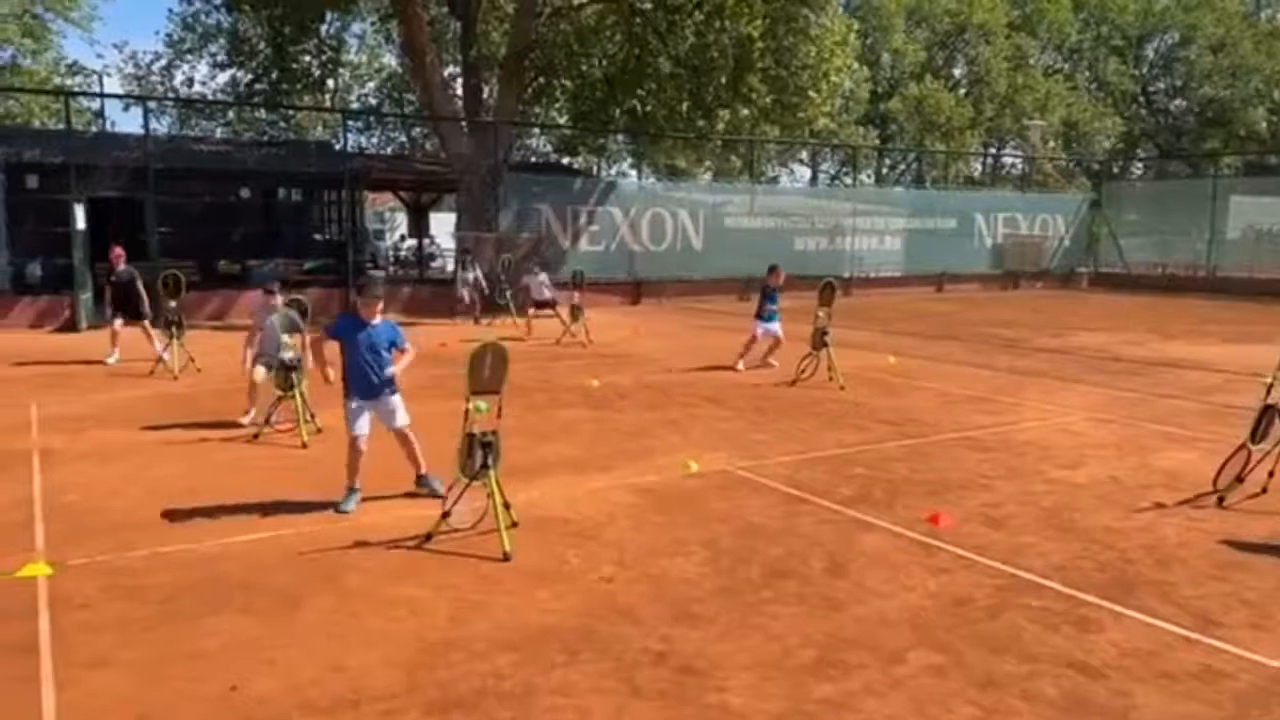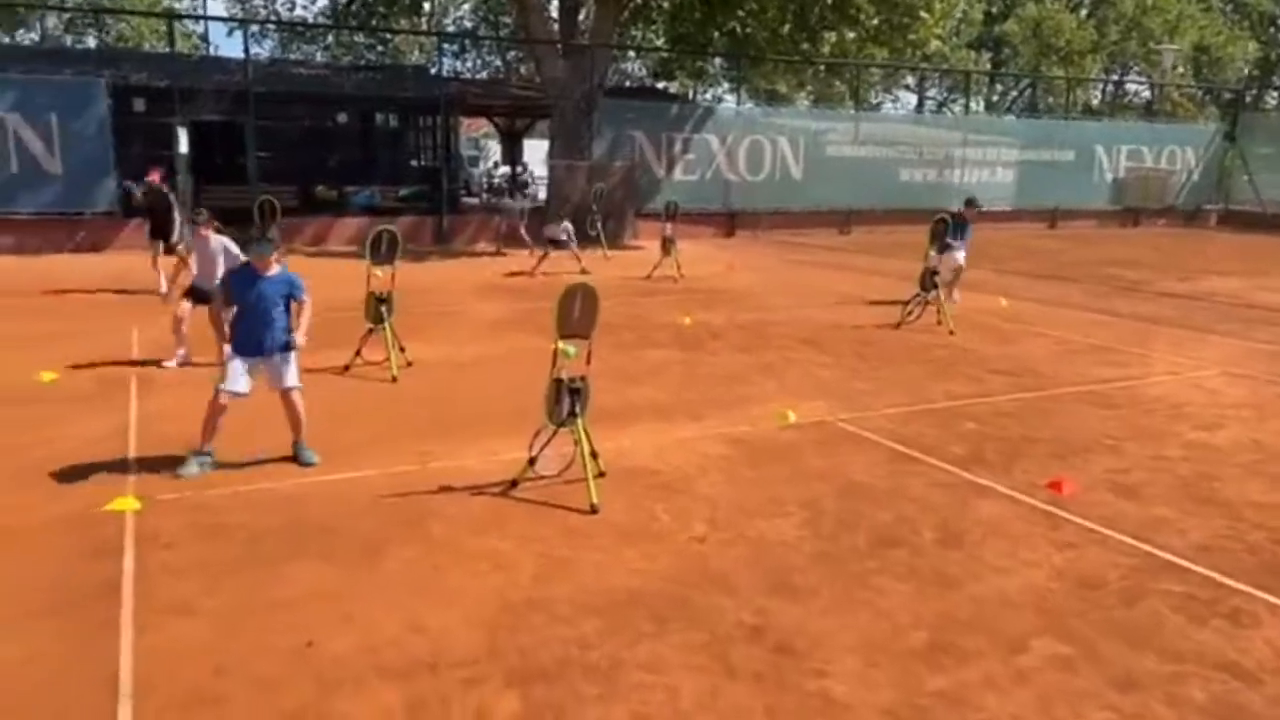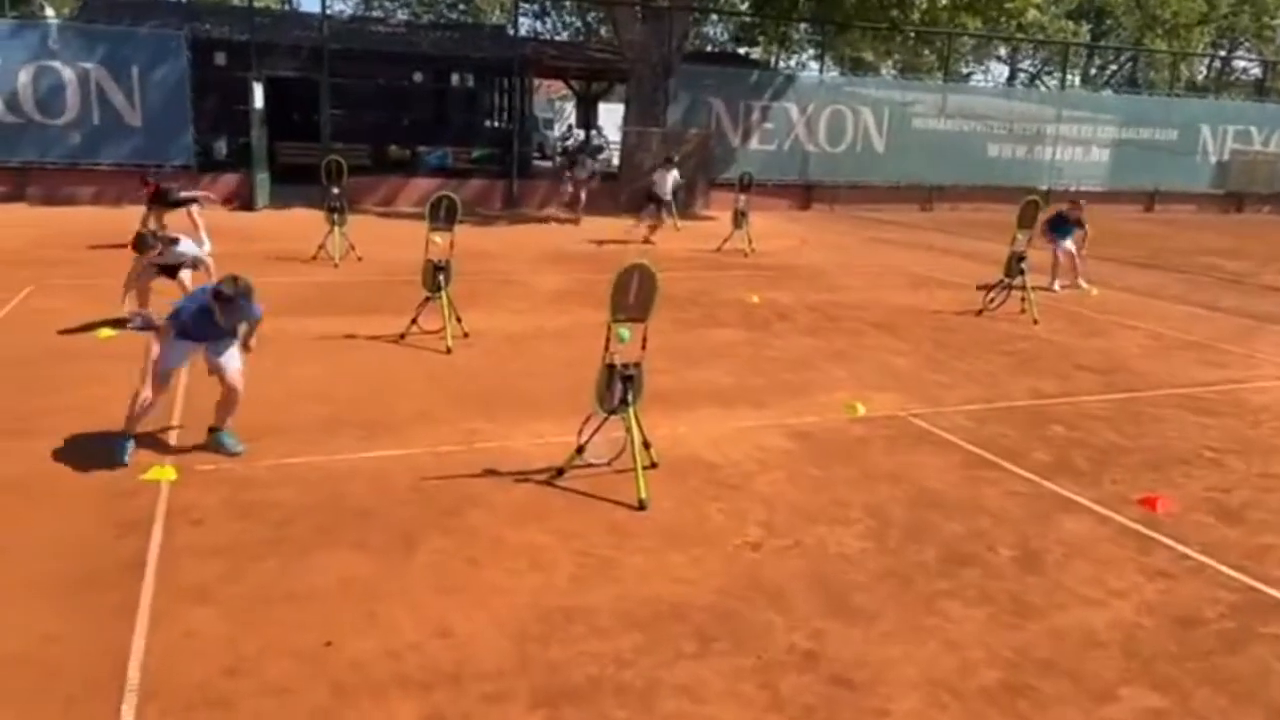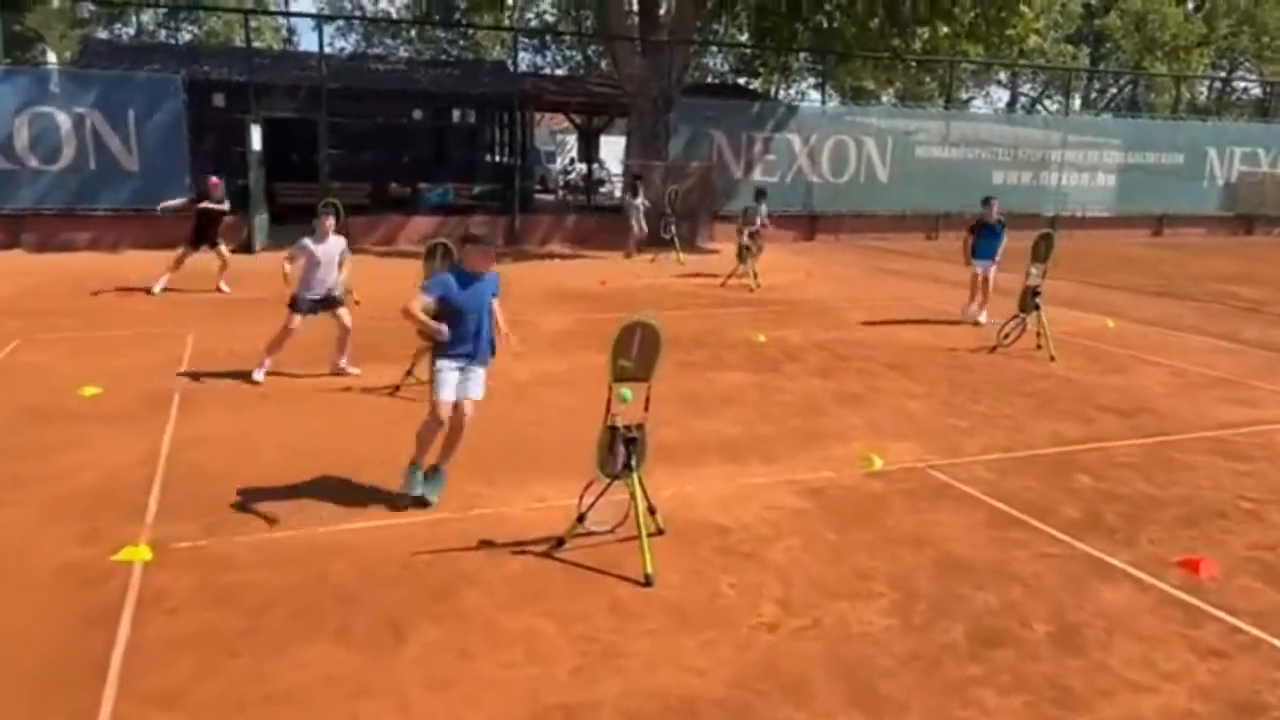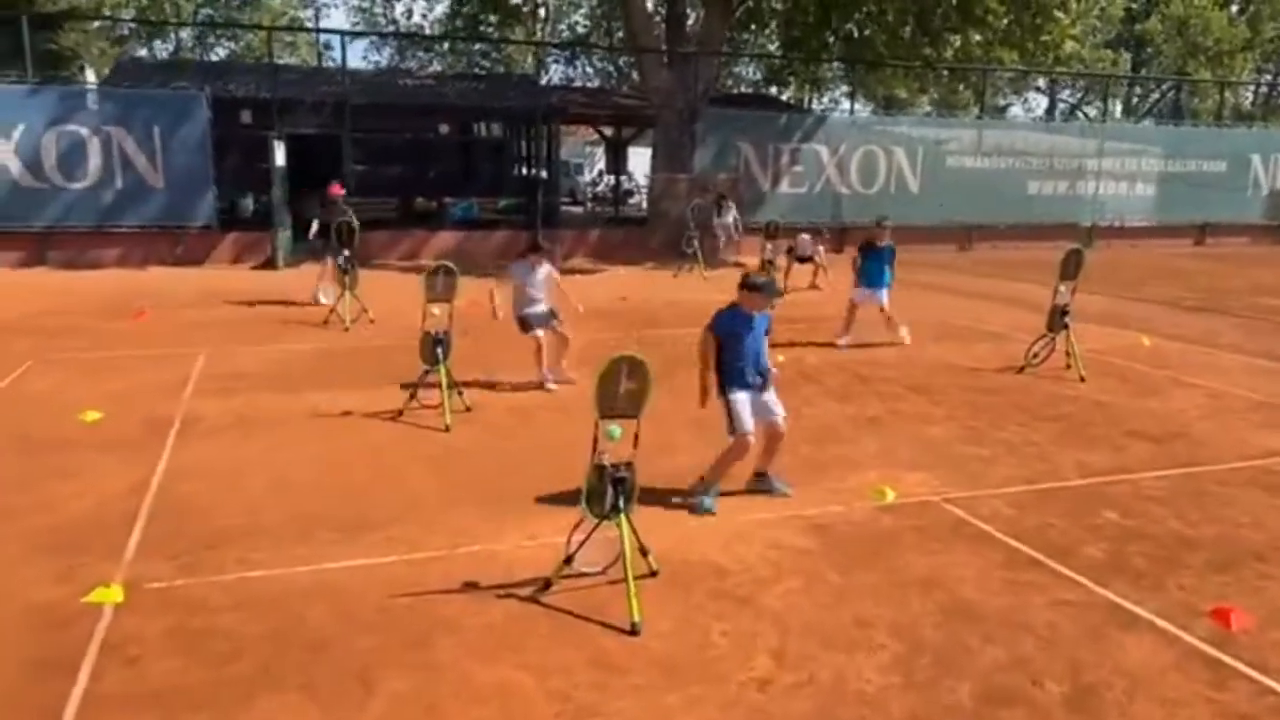
dt=0.7s
person 1, frame 1
left shoulder: (389, 327)
right shoulder: (344, 323)
left elbow: (408, 351)
right elbow: (317, 341)
left wrist: (397, 368)
right wrist: (325, 367)
left hip: (386, 392)
right hip: (357, 395)
left knee: (406, 435)
right knee: (358, 445)
left ankle: (422, 477)
right ankle: (353, 490)
person 1, frame 2
left shoulder: (288, 280)
right shoulder: (235, 276)
left elbow: (305, 304)
right elbow: (217, 306)
left wrist: (301, 332)
right wrist: (223, 339)
left hip: (279, 349)
right hip: (239, 350)
left knee: (293, 400)
right knee: (221, 401)
left ankle: (300, 445)
right ankle: (202, 453)
person 1, frame 3
left shoulder: (250, 310)
right shoulder: (192, 308)
right elbow: (157, 340)
left wrist: (249, 338)
right wrist: (146, 385)
left hip: (223, 339)
right hip: (185, 335)
left knee: (235, 386)
right knee: (156, 384)
left ankle: (218, 432)
right ankle: (128, 437)
person 1, frame 4
left shoulder: (491, 278)
right shoulder: (444, 280)
right elbow: (410, 308)
left wrist: (501, 326)
right wrist: (431, 327)
left hip: (477, 359)
right hip: (447, 357)
left knee: (464, 417)
right knee: (440, 415)
left ankle: (438, 470)
right ankle: (415, 468)
person 1, frame 5
left shoulder: (765, 317)
right shoulder: (724, 318)
right elbow: (706, 350)
left wrist: (768, 367)
right wrist: (706, 384)
left hip: (761, 385)
right hip: (735, 387)
left knee: (778, 430)
right knee: (746, 442)
left ankle: (761, 476)
right ankle: (704, 488)
